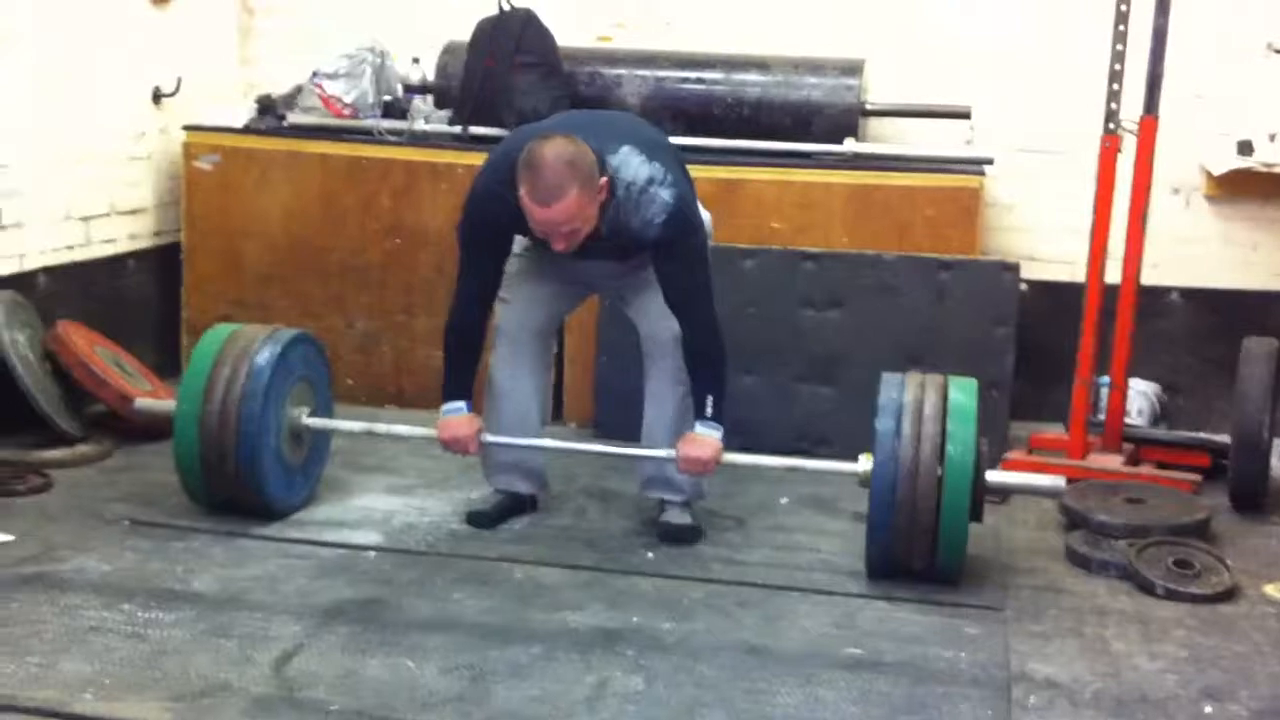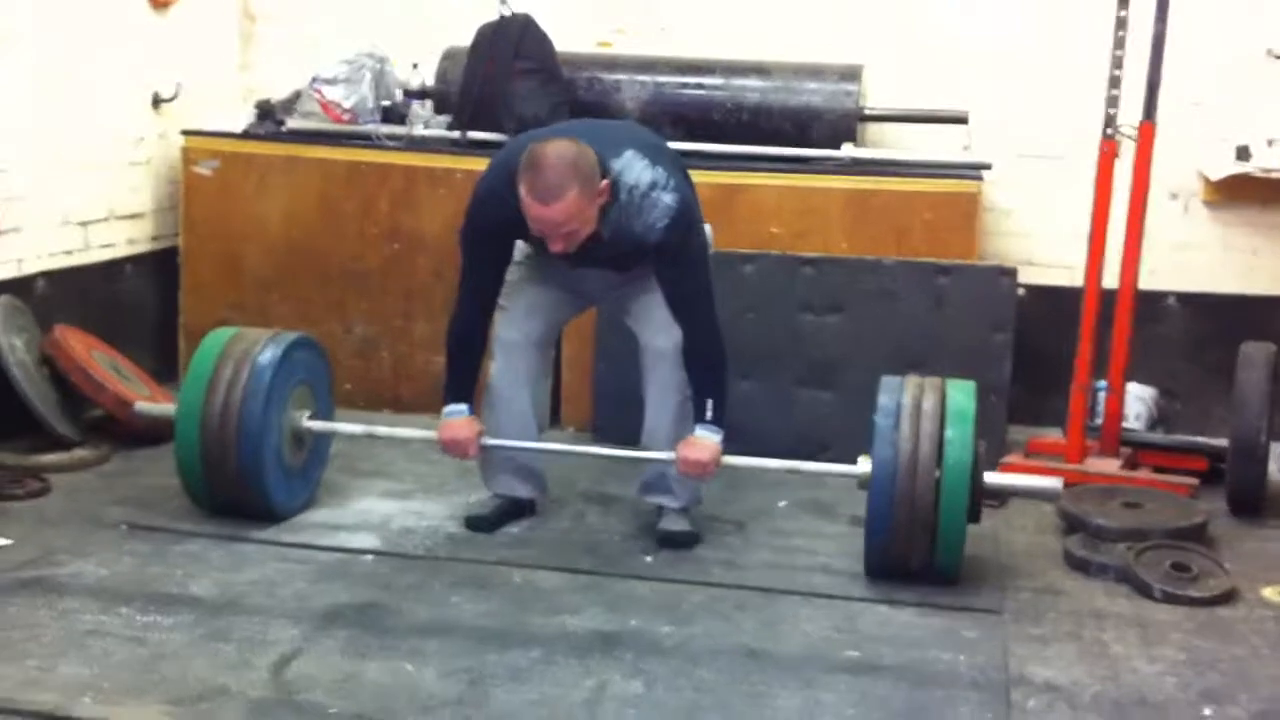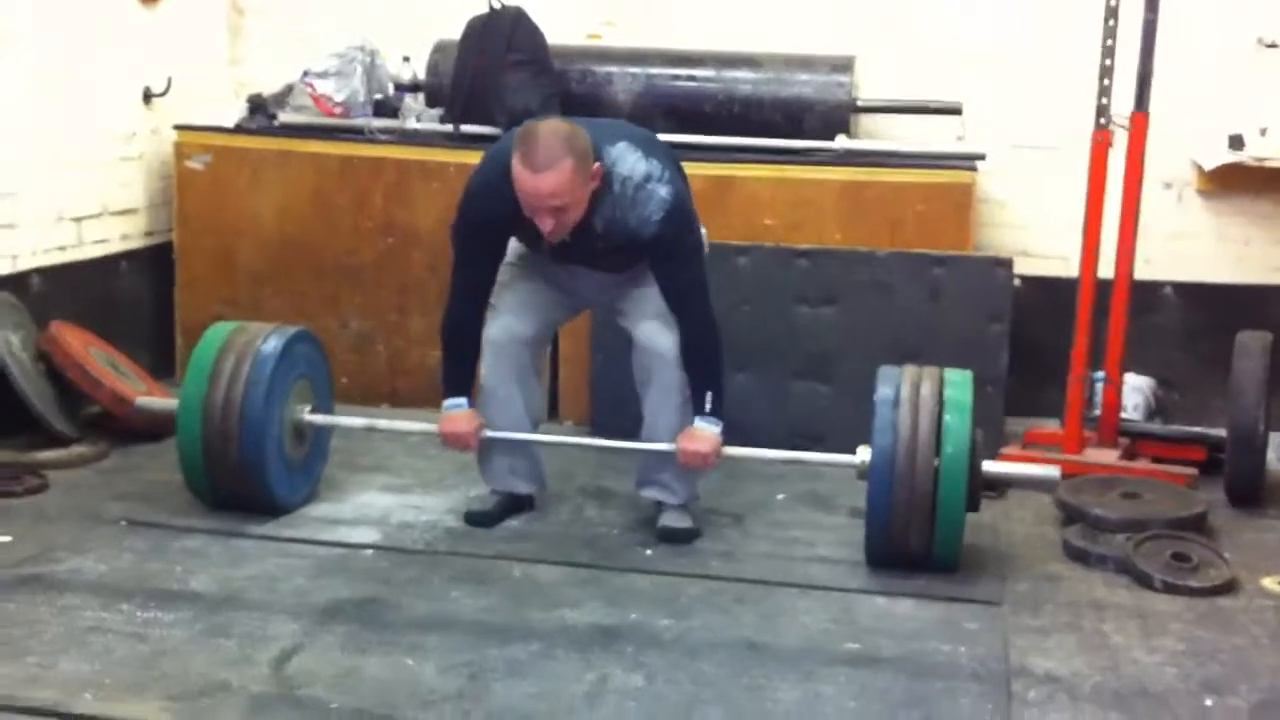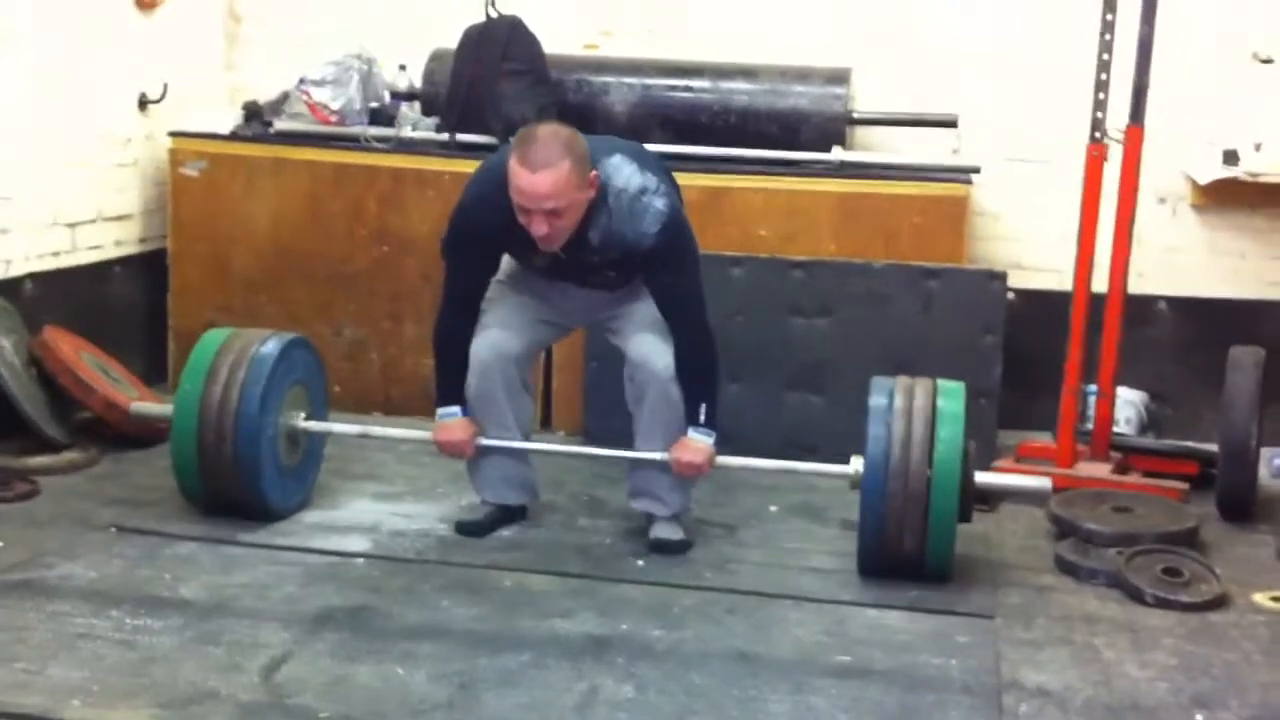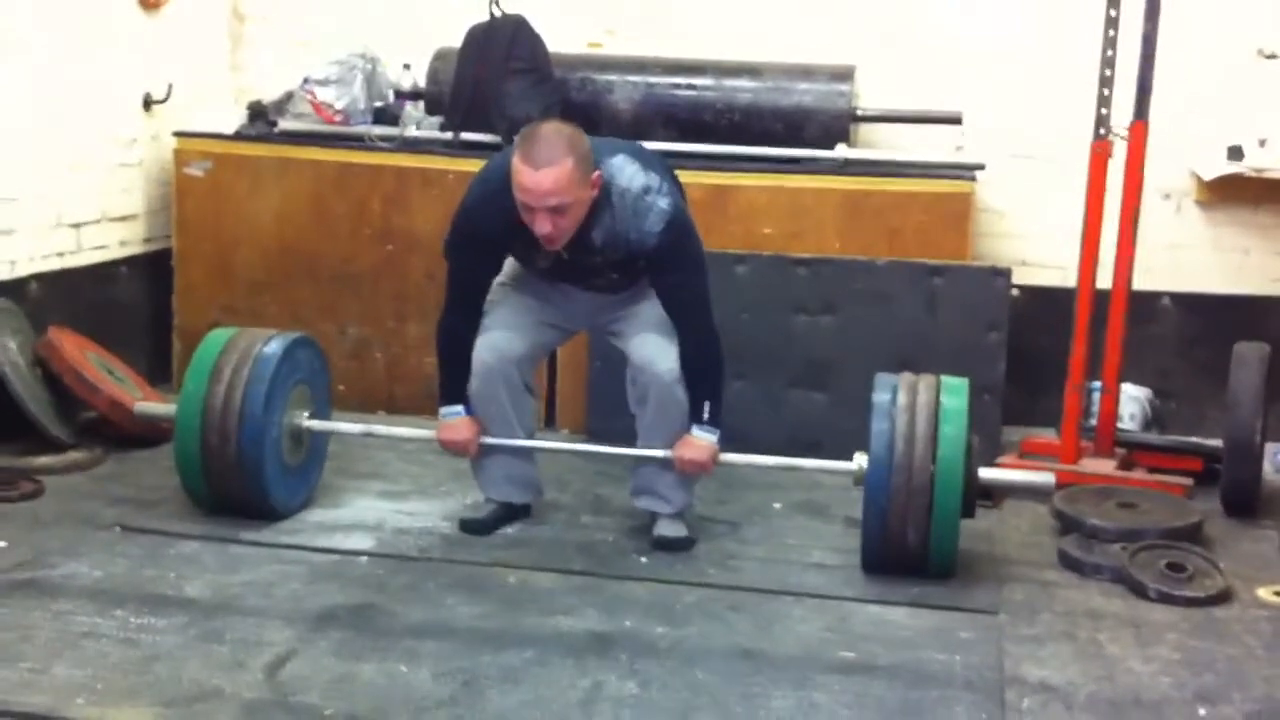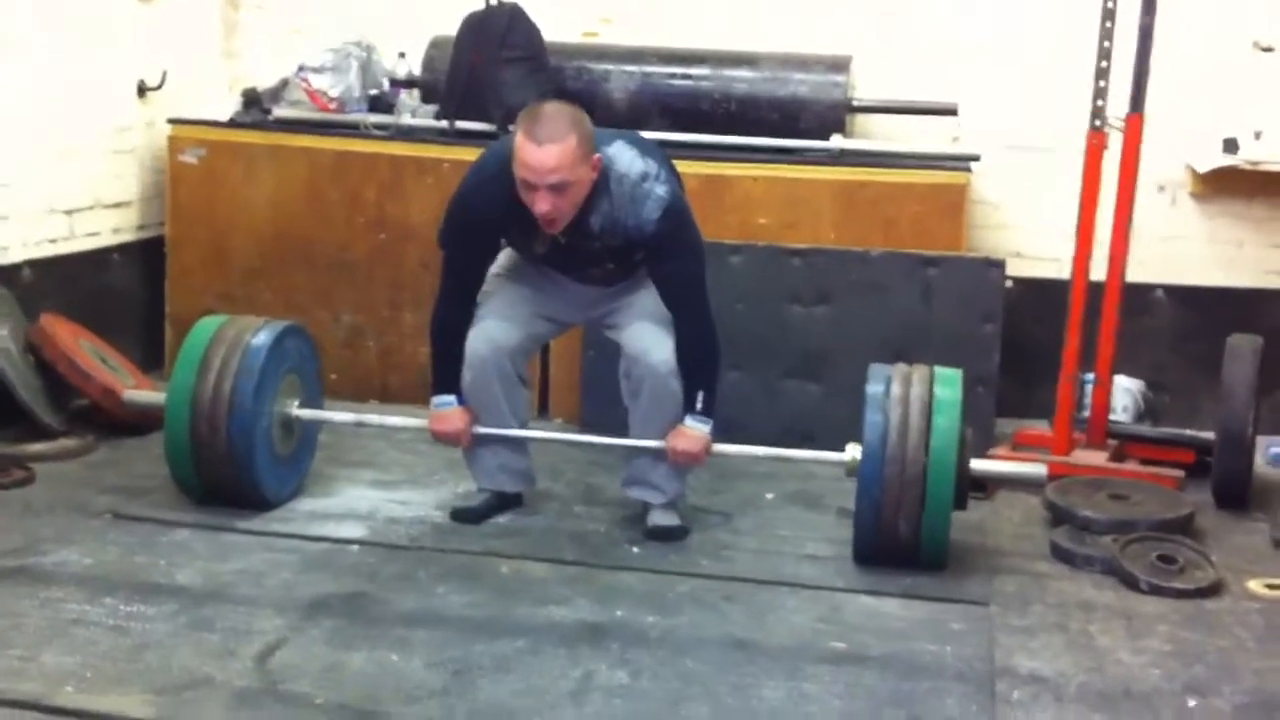
dt=0.3s
person 1, frame 1
left shoulder: (660, 199)
right shoulder: (497, 187)
left elbow: (696, 313)
right elbow: (474, 297)
left wrist: (707, 425)
right wrist: (455, 404)
left hip: (650, 252)
left knee: (670, 337)
right knee: (515, 332)
left ankle: (673, 493)
right ankle: (514, 483)
person 1, frame 2
left shoulder: (660, 202)
right shoulder: (499, 190)
left elbow: (697, 317)
right elbow: (476, 300)
left wrist: (708, 428)
right wrist: (457, 406)
left hip: (649, 264)
left knee: (670, 344)
right knee: (514, 338)
left ankle: (672, 499)
right ankle: (512, 487)
person 1, frame 3
left shoulder: (652, 193)
right shoulder: (492, 184)
left elbow: (693, 309)
right elbow: (468, 293)
left wrist: (707, 419)
right wrist: (457, 400)
left hip: (643, 266)
left knee: (666, 345)
right knee: (503, 336)
left ankle: (671, 495)
right ankle: (511, 483)
person 1, frame 4
left shoulder: (647, 206)
right shoulder: (486, 196)
left elbow: (690, 322)
right elbow: (459, 305)
left wrist: (700, 430)
right wrist: (451, 408)
left hip: (637, 285)
right hip: (538, 279)
left knee: (660, 364)
right knee: (489, 353)
left ankle: (663, 507)
right ankle: (503, 495)
person 1, frame 5
left shoulder: (651, 206)
right shoulder: (488, 198)
left elbow: (695, 319)
right elbow: (461, 305)
left wrist: (704, 427)
right wrist: (454, 407)
left hip: (639, 288)
right hip: (541, 283)
left knee: (664, 366)
right knee: (490, 356)
left ankle: (666, 505)
right ankle: (508, 493)
person 1, frame 6
left shoulder: (649, 193)
right shoulder: (487, 183)
left elbow: (692, 308)
right elbow: (456, 292)
left wrist: (697, 418)
right wrist: (446, 396)
left hip: (636, 279)
right hip: (537, 272)
left knee: (659, 359)
right knee: (484, 348)
left ankle: (658, 496)
right ankle: (501, 483)
